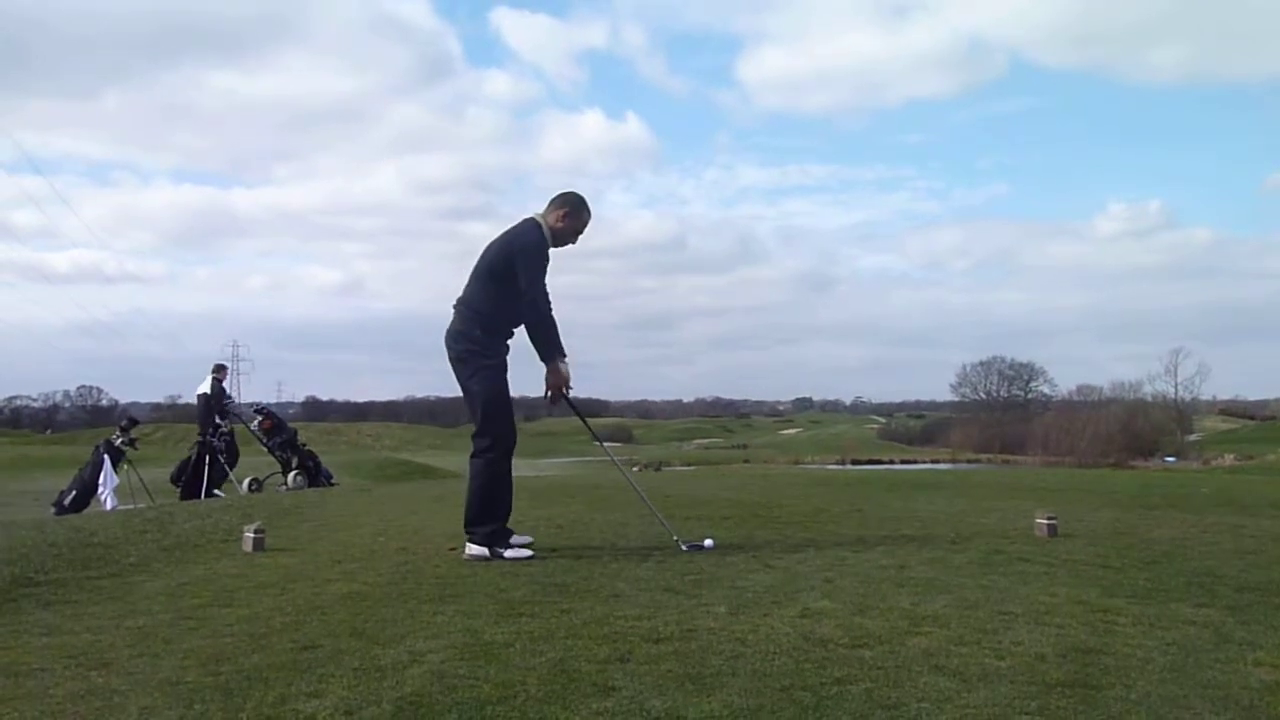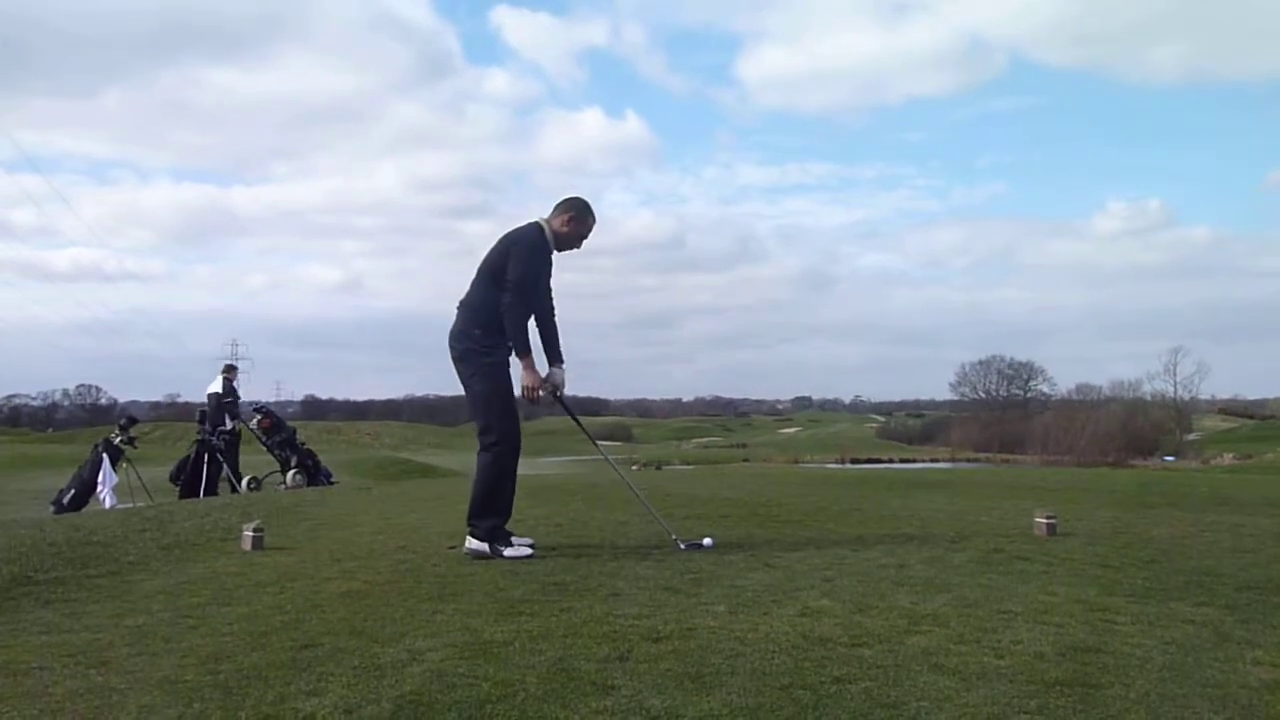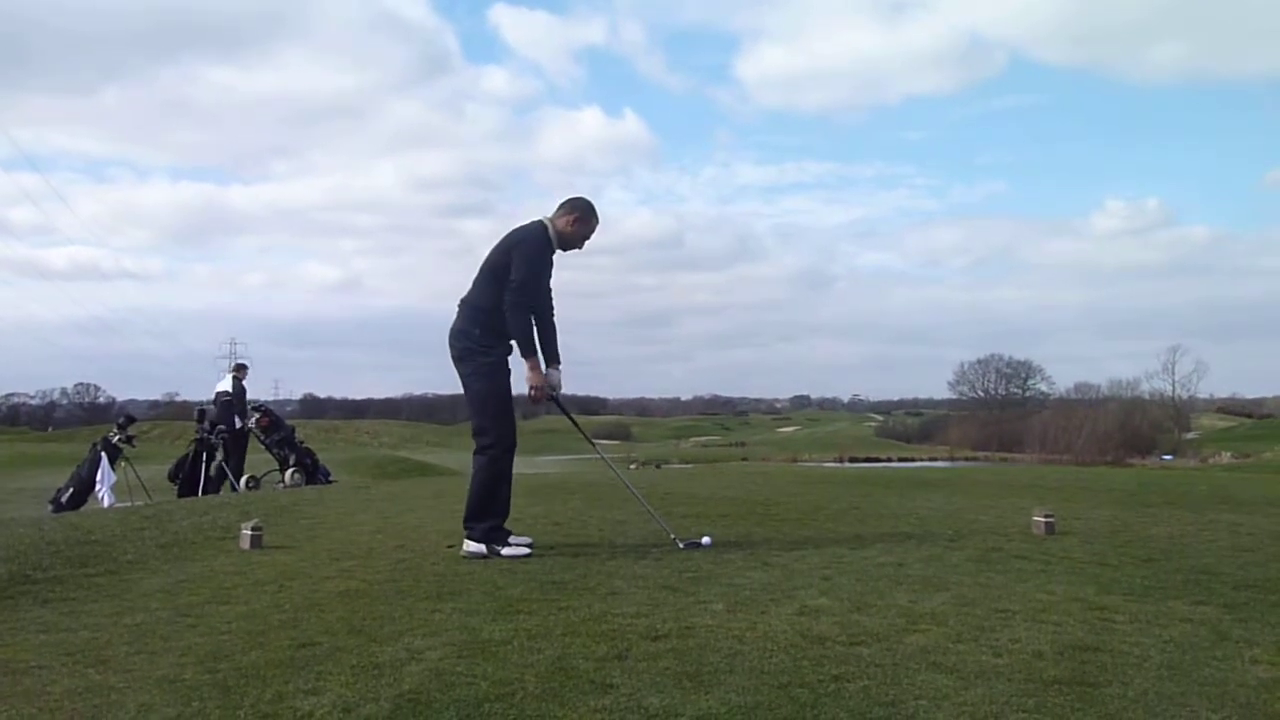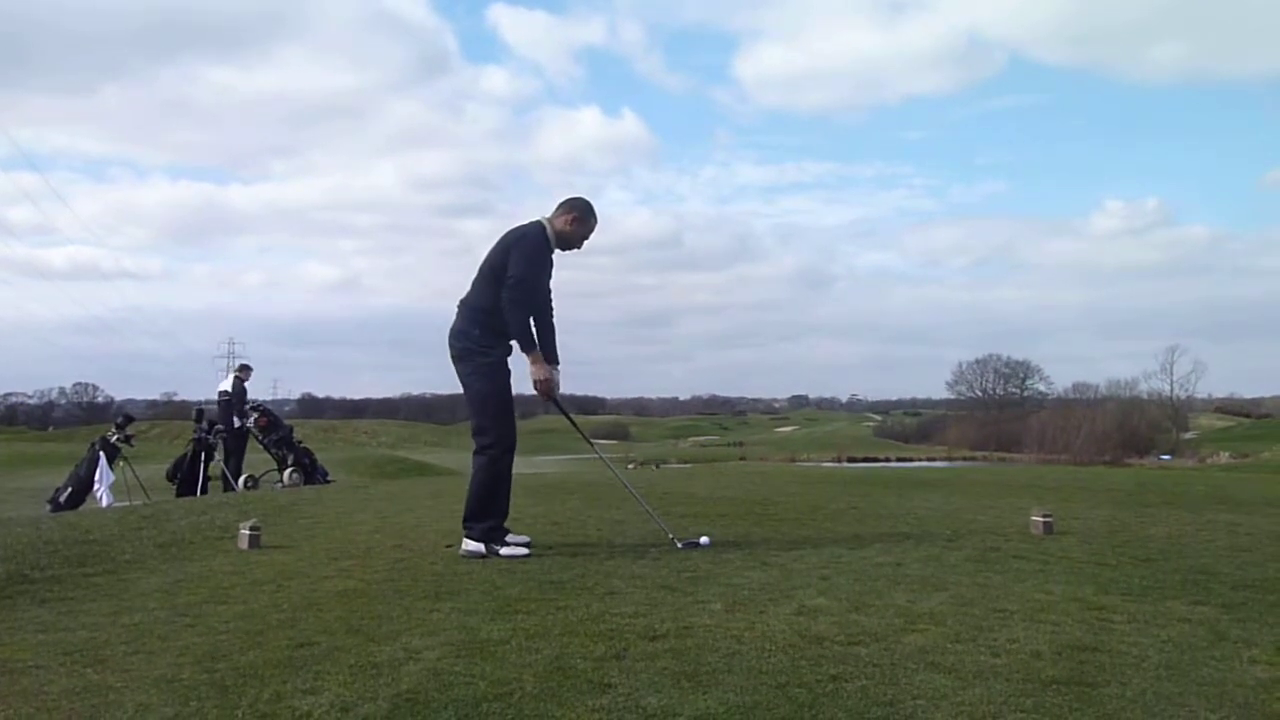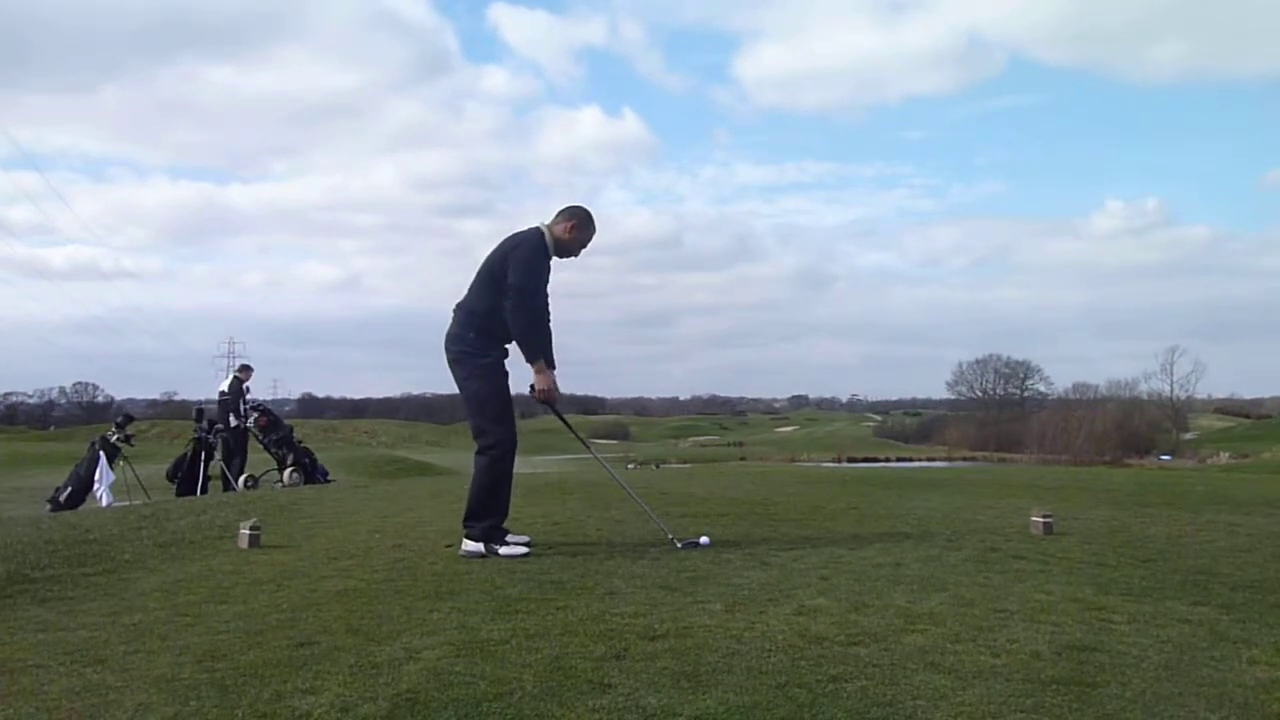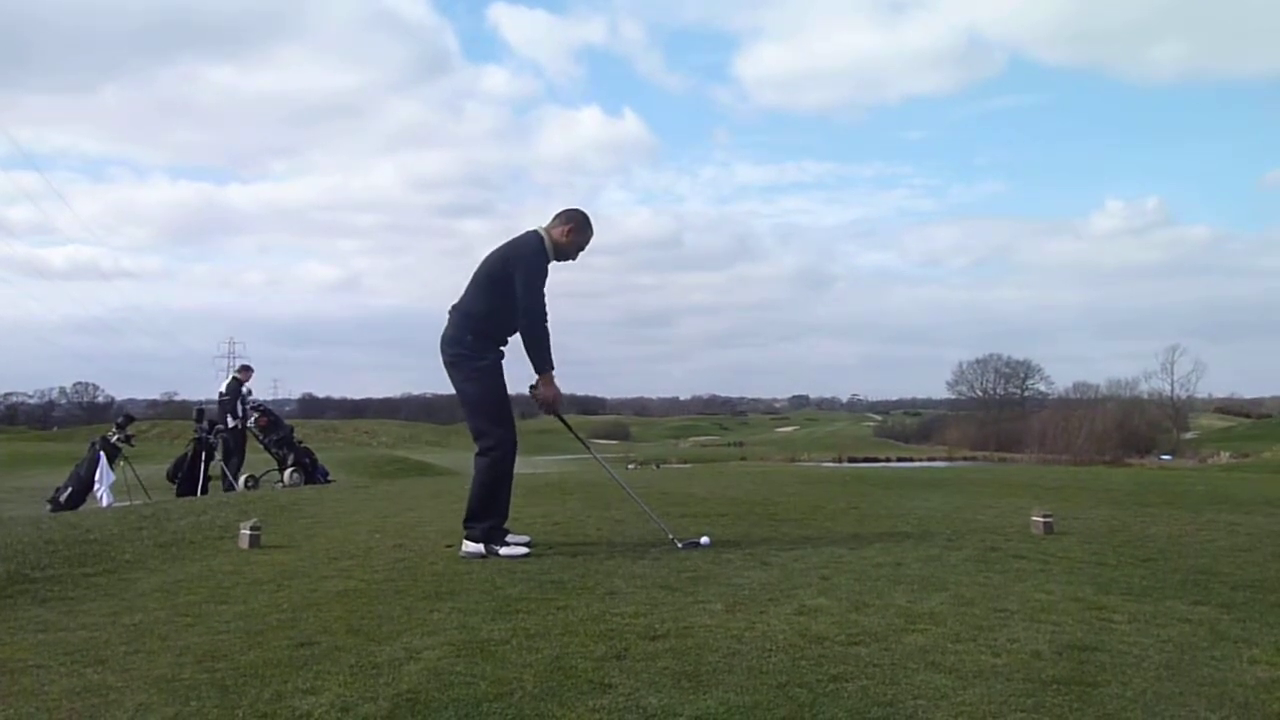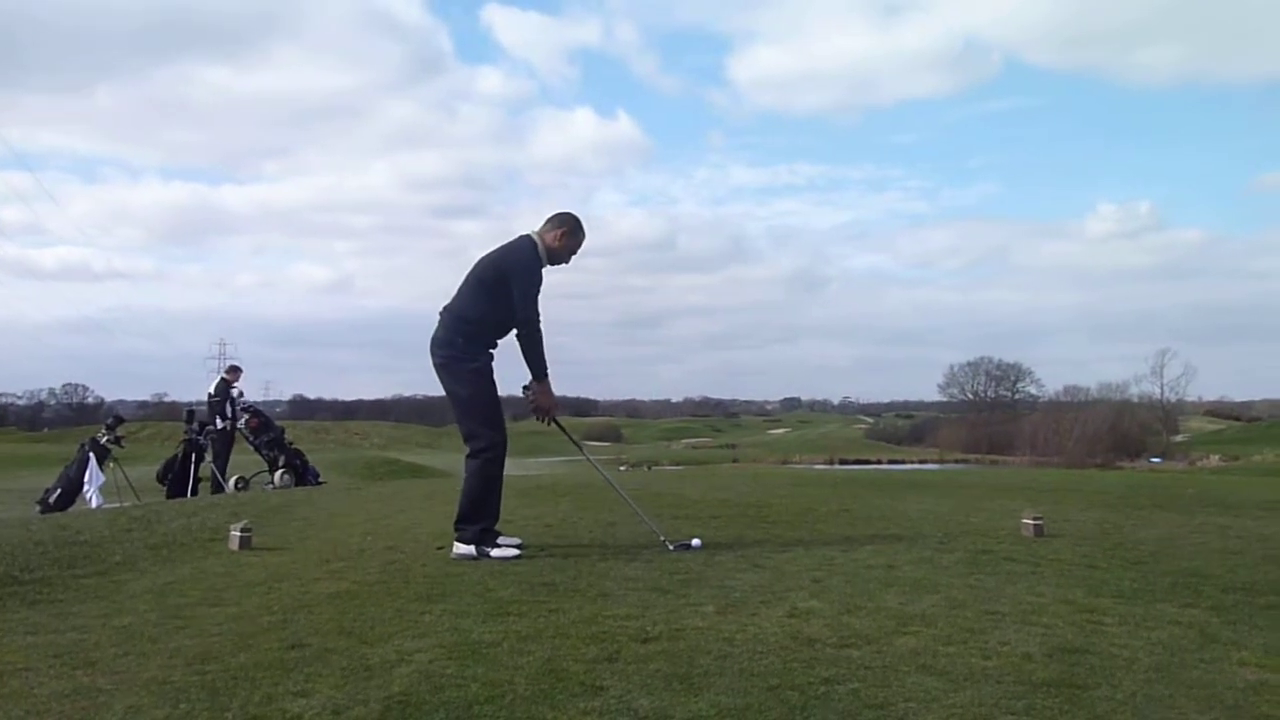
dt=0.3s
person 1, frame 1
left shoulder: (527, 240)
right shoulder: (530, 242)
left elbow: (539, 307)
right elbow: (531, 309)
left wrist: (559, 360)
right wrist: (552, 365)
left hip: (478, 343)
right hip: (476, 344)
left knee: (500, 437)
right knee: (493, 439)
left ankle: (492, 529)
right ankle: (482, 538)
person 1, frame 2
left shoulder: (537, 249)
right shoulder: (529, 243)
left elbow: (544, 312)
right elbow: (512, 304)
left wrist: (556, 366)
right wrist: (527, 365)
left hip: (485, 344)
right hip: (477, 344)
left knee: (504, 437)
right knee: (501, 436)
left ankle: (493, 528)
right ankle: (482, 532)
person 1, frame 3
left shoulder: (539, 246)
right shoulder: (533, 241)
left elbow: (542, 311)
right elbow: (516, 304)
left wrist: (552, 367)
right wrist: (532, 365)
left hip: (484, 343)
right hip: (477, 343)
left knee: (503, 438)
right knee: (495, 438)
left ankle: (491, 528)
right ankle: (479, 535)
person 1, frame 4
left shoulder: (539, 249)
right shoulder: (531, 240)
left elbow: (541, 311)
right elbow: (513, 300)
left wrist: (551, 366)
right wrist: (535, 359)
left hip: (485, 344)
right hip: (477, 343)
left knee: (503, 438)
right knee: (494, 438)
left ankle: (490, 527)
right ankle: (478, 535)
person 1, frame 5
left shoulder: (536, 254)
right shoulder: (528, 247)
left elbow: (537, 316)
right elbow: (516, 309)
left wrist: (546, 371)
right wrist: (540, 369)
left hip: (482, 347)
right hip: (473, 346)
left knee: (503, 440)
right knee: (496, 439)
left ankle: (489, 528)
right ankle: (478, 534)
person 1, frame 6
left shoulder: (530, 252)
right shoulder: (530, 253)
left elbow: (534, 319)
right elbow: (529, 319)
left wrist: (545, 376)
right wrist: (546, 378)
left hip: (474, 348)
right hip: (469, 348)
left knee: (502, 440)
right knee: (496, 441)
left ankle: (490, 528)
right ankle: (479, 535)
person 1, frame 7
left shoulder: (521, 256)
right shoulder: (524, 259)
left elbow: (525, 323)
right elbow: (527, 325)
left wrist: (538, 382)
right wrist: (542, 384)
left hip: (463, 349)
right hip: (459, 350)
left knee: (492, 442)
right knee: (486, 443)
left ankle: (481, 530)
right ankle: (470, 537)
